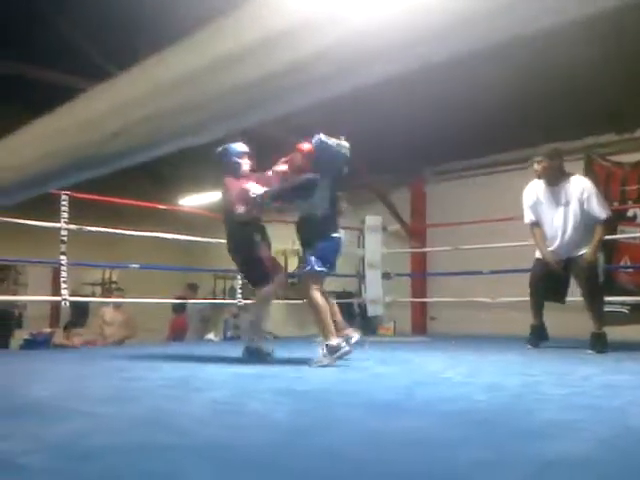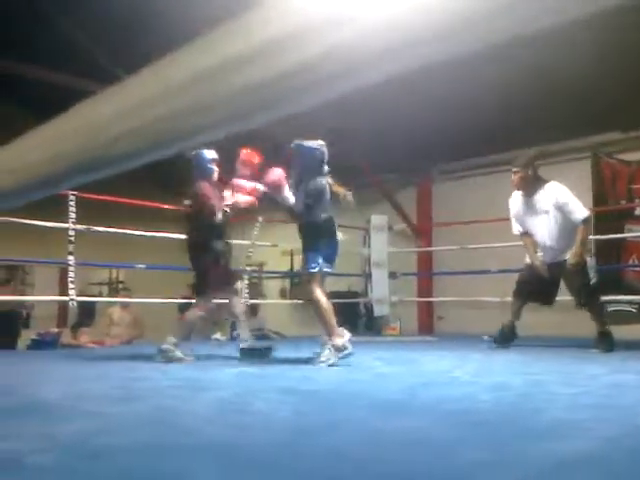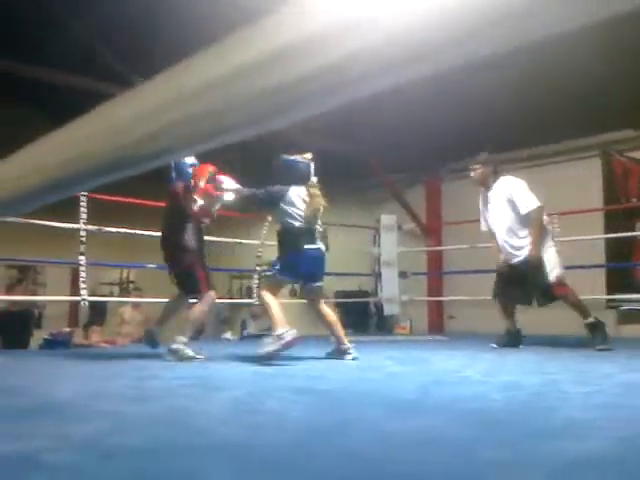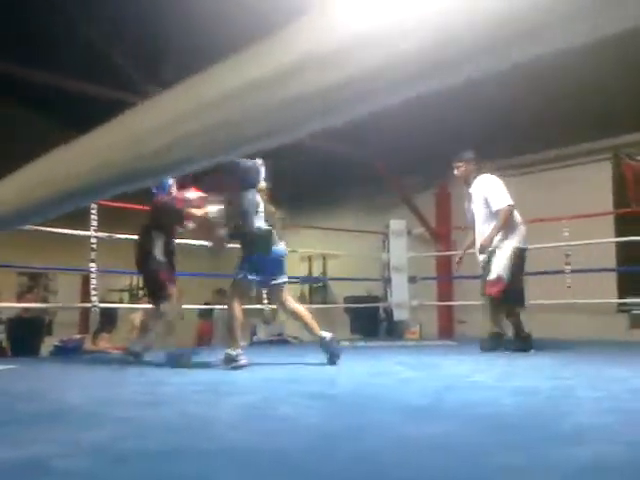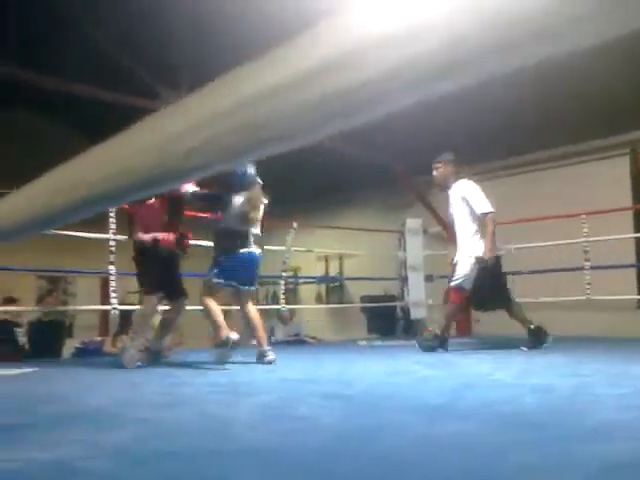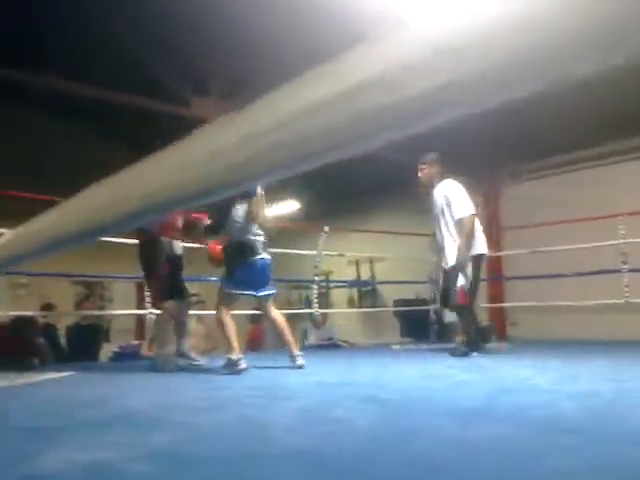
dt=0.3s
person 1, frame 1
right shoulder: (331, 179)
left hip: (320, 241)
right hip: (328, 239)
left knee: (310, 288)
right knee: (319, 290)
left ankle: (334, 342)
right ankle: (345, 333)
person 1, frame 2
left shoulder: (315, 184)
right shoulder: (304, 181)
left elbow: (300, 211)
left wrist: (283, 191)
left hip: (320, 242)
right hip: (317, 241)
left knee: (314, 290)
right knee: (315, 290)
left ankle: (338, 342)
right ankle: (339, 334)
person 1, frame 3
left shoulder: (284, 192)
right shoulder: (311, 194)
left elbow: (253, 196)
left hip: (296, 251)
right hip: (315, 250)
left knee: (266, 290)
right knee: (317, 301)
left ankle: (282, 332)
right ankle: (345, 347)
person 1, frame 4
left shoulder: (246, 196)
right shoulder: (255, 195)
left elbow: (245, 229)
left wrist: (224, 235)
left hip: (260, 252)
right hip: (273, 251)
left knee: (235, 298)
right knee: (285, 301)
left ankle: (235, 353)
right ankle: (323, 337)
person 1, frame 5
left shoulder: (230, 197)
right shoulder: (258, 201)
left elbow: (203, 199)
left hip: (231, 254)
right hip: (252, 254)
left knee: (208, 297)
right knee: (245, 302)
left ankle: (226, 336)
right ankle: (265, 350)
person 1, frame 6
left shoulder: (234, 208)
right shoulder: (254, 208)
left elbow: (213, 230)
left hip: (243, 262)
right hip: (261, 260)
left knee: (224, 309)
right knee: (269, 310)
left ankle: (235, 357)
right ankle: (296, 354)
person 2, frame 1
left shoulder: (581, 185)
right shoulder: (531, 190)
left elbow: (602, 219)
right elbow: (534, 224)
left wrist: (593, 250)
right wrist: (544, 252)
left hip: (580, 250)
right hip: (549, 252)
left knee: (592, 290)
right knee: (536, 288)
left ankle: (598, 334)
right ankle: (537, 330)
person 2, frame 2
left shoulder: (555, 192)
right shoulder: (515, 202)
left elbow: (584, 220)
right elbow: (524, 234)
left wrist: (578, 252)
right wrist: (534, 259)
left hip: (569, 254)
right hip: (540, 257)
left knee: (588, 292)
right knee: (521, 290)
left ankle: (603, 334)
right ankle: (507, 331)
person 2, frame 3
left shoulder: (511, 185)
right shoulder: (484, 196)
left elbow: (536, 212)
right elbow: (492, 231)
left wrist: (534, 246)
right wrist: (501, 254)
left hip: (535, 249)
right hip: (512, 254)
left knee: (557, 286)
right knee: (501, 292)
left ankle: (594, 325)
right ankle: (512, 333)
person 2, frame 4
left shoulder: (488, 182)
right shoulder: (471, 192)
left elbow: (507, 208)
right elbow: (477, 228)
left wrist: (490, 237)
right wrist: (463, 251)
left hip: (507, 243)
right hip: (491, 248)
left knee: (494, 286)
right knee: (505, 296)
left ankle: (496, 333)
right ankle: (522, 336)
person 2, frame 5
left shoulder: (467, 187)
right shoulder: (453, 194)
left elbow: (488, 215)
left wrist: (489, 247)
right wrist: (458, 256)
left hip: (479, 252)
right hip: (471, 253)
left knee: (456, 291)
right knee: (502, 299)
left ankle: (442, 337)
right ankle: (535, 331)
person 2, frame 6
left shoulder: (451, 187)
right shoulder: (436, 193)
left elbow: (468, 217)
left wrist: (462, 249)
right wrist: (444, 251)
left hip: (467, 252)
right hip: (452, 255)
left knee: (459, 297)
right knee: (449, 298)
left ankle: (470, 341)
right ankle: (478, 331)
person 3, frame 1
left shoulder: (248, 179)
right shoulder: (231, 183)
right elbow: (237, 213)
right wrist: (256, 199)
left hip: (253, 241)
right hip: (246, 243)
left knee: (264, 289)
right knee: (277, 278)
left ankle: (254, 344)
right ankle: (251, 327)
person 3, frame 2
left shoulder: (211, 187)
right shoulder: (203, 188)
right elbow: (216, 218)
right wrist: (231, 204)
left hip: (214, 251)
right hip: (205, 250)
left knee: (234, 291)
right knee: (206, 303)
left ankle: (246, 342)
right ankle: (170, 345)
person 3, frame 3
left shoulder: (188, 190)
right shoulder: (180, 188)
left elbow: (205, 215)
right elbow: (193, 211)
right wrist: (198, 189)
left hip: (186, 250)
right hip: (184, 250)
left knee: (185, 295)
right knee: (208, 296)
left ankle: (154, 331)
right ankle: (180, 344)
person 3, frame 4
left shoulder: (169, 203)
right shoulder: (162, 202)
right elbow: (194, 214)
left hip: (160, 260)
right hip: (153, 260)
left knee: (163, 306)
right knee: (172, 296)
left ankle: (137, 346)
person 3, frame 5
left shoulder: (167, 199)
right shoulder: (136, 209)
left elbow: (182, 194)
right elbow: (135, 237)
right wrist: (155, 237)
left hip: (168, 260)
right hip: (149, 260)
left knee: (179, 304)
right knee: (153, 298)
left ankle: (155, 345)
right ankle: (132, 349)
person 3, frame 6
left shoulder: (178, 211)
left hip: (173, 259)
right hip: (158, 260)
left knee: (182, 305)
right knee: (170, 306)
left ankle: (183, 349)
right ankle: (162, 355)
